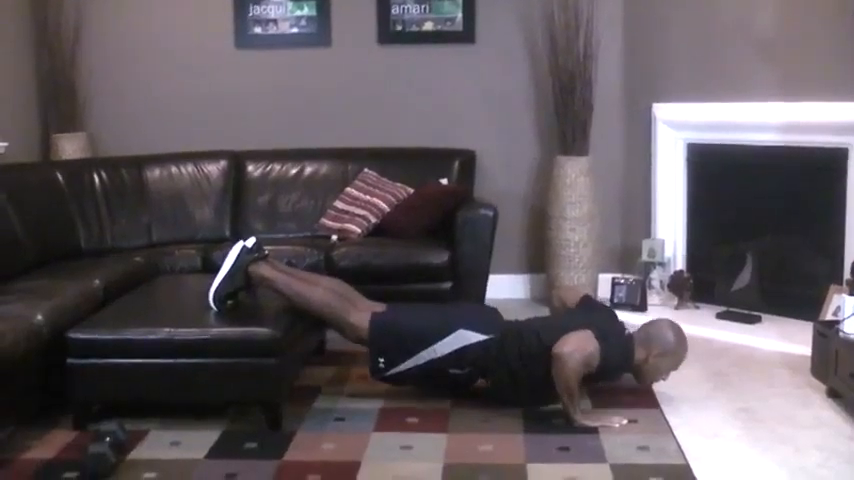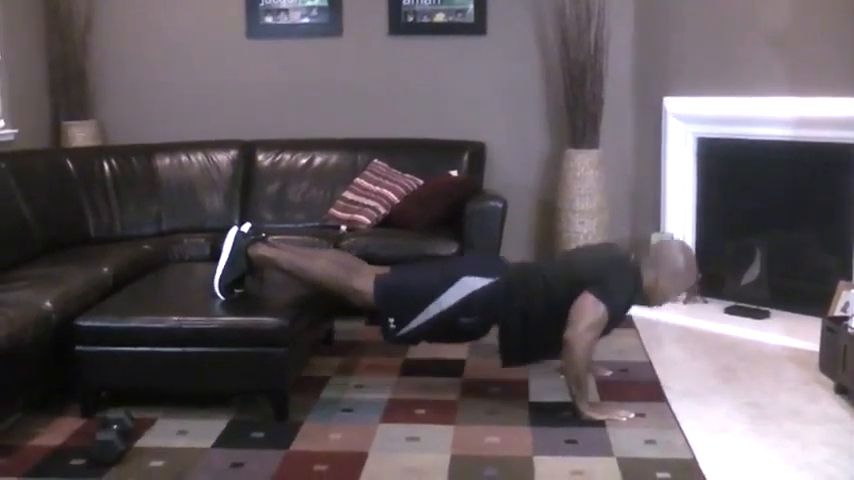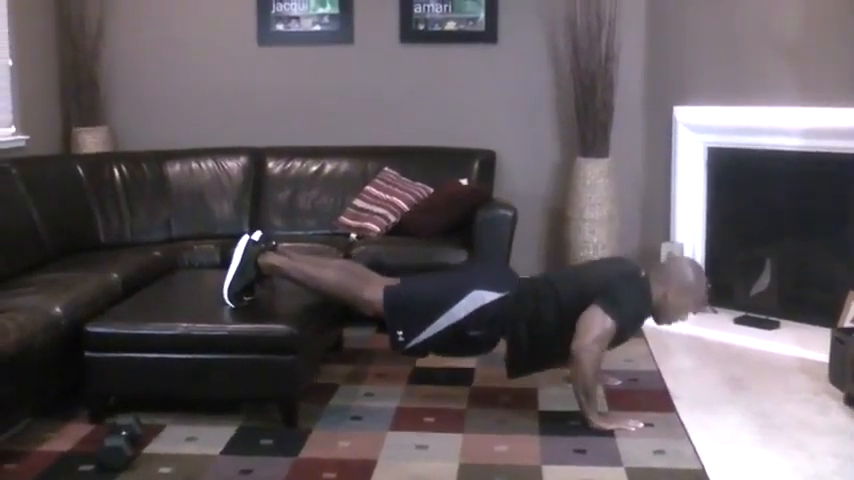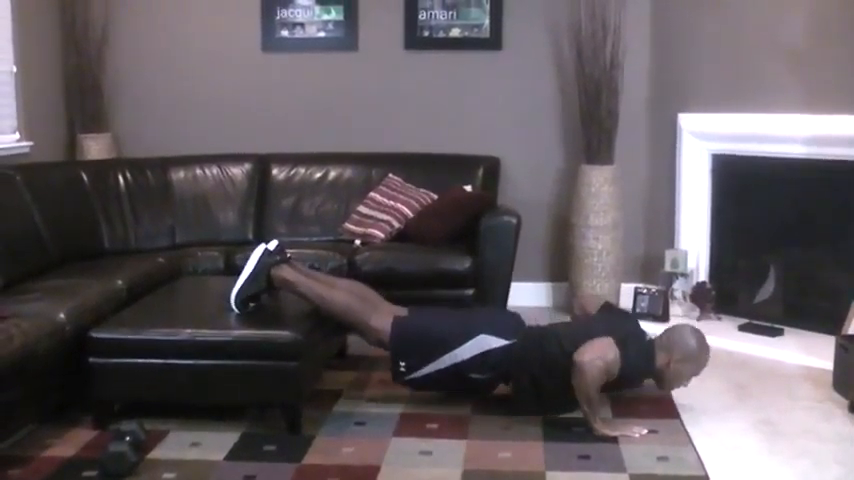
dt=0.5s
person 1, frame 1
left shoulder: (608, 323)
right shoulder: (615, 351)
left elbow: (566, 293)
right elbow: (567, 354)
right wrist: (577, 412)
left hip: (480, 331)
right hip: (473, 350)
left knee: (364, 312)
right knee: (358, 324)
left ankle: (257, 261)
right ankle: (253, 270)
person 1, frame 2
left shoulder: (618, 262)
right shoulder: (622, 282)
right elbow: (577, 335)
left wrist: (579, 365)
right wrist: (585, 404)
left hip: (487, 280)
right hip: (482, 294)
left knee: (369, 276)
right knee: (364, 289)
left ankle: (258, 245)
right ankle: (254, 251)
person 1, frame 3
left shoulder: (627, 276)
right shoulder: (632, 299)
right elbow: (584, 346)
left wrist: (592, 374)
right wrist: (595, 414)
left hip: (497, 294)
right hip: (489, 307)
left knee: (378, 287)
right knee: (372, 298)
left ankle: (268, 251)
right ankle: (262, 260)
person 1, frame 4
left shoulder: (629, 331)
right shoulder: (636, 356)
right elbow: (586, 362)
right wrist: (599, 421)
left hip: (502, 334)
right hip: (494, 353)
left knee: (386, 315)
right knee: (379, 326)
left ankle: (282, 265)
right ankle: (276, 274)
